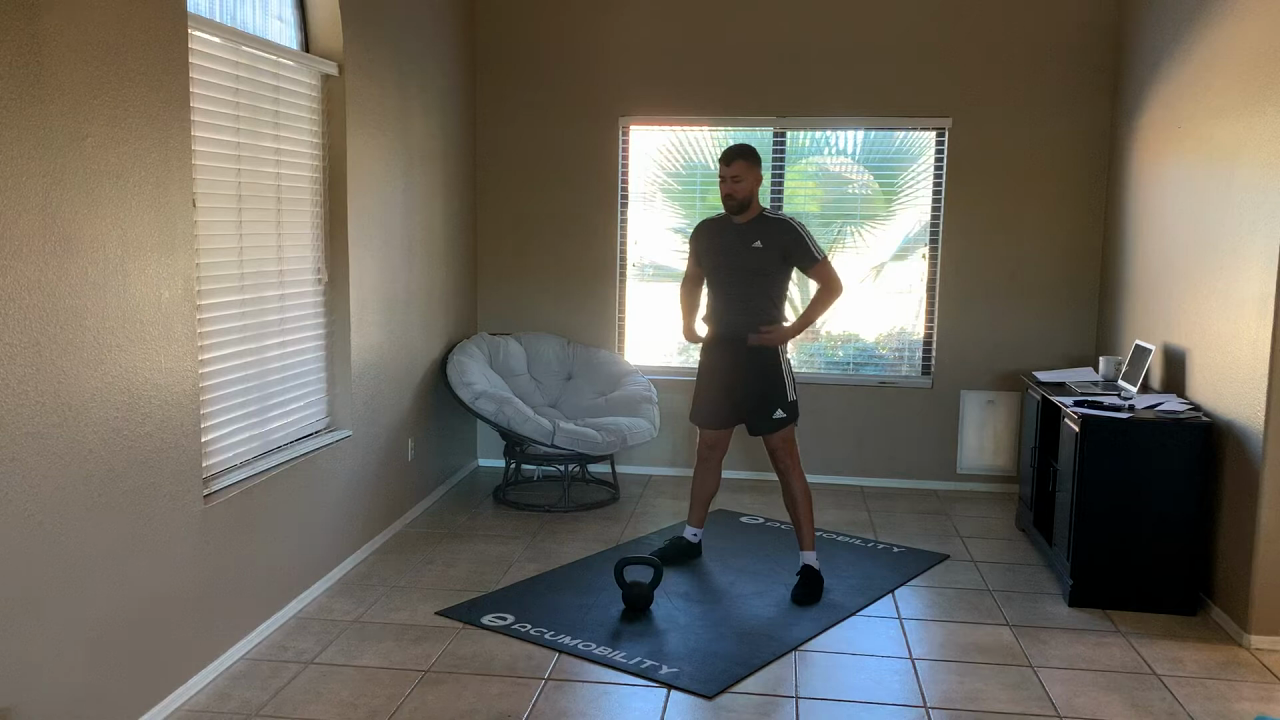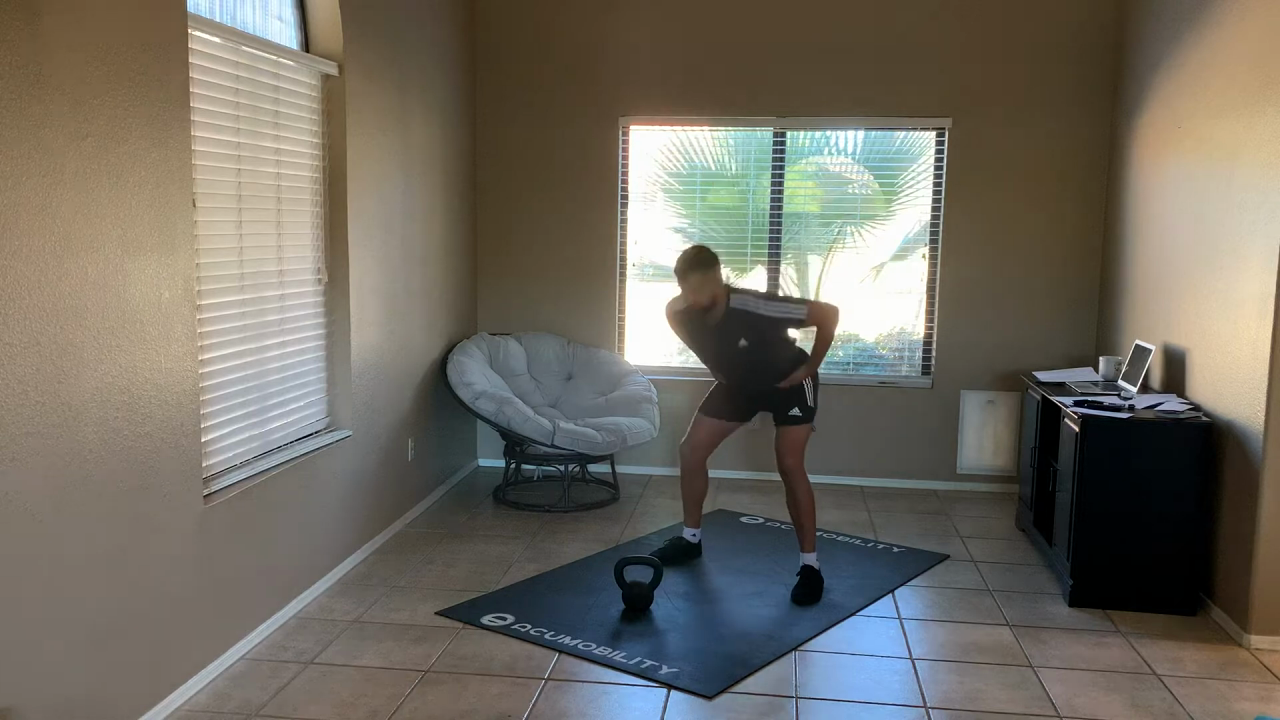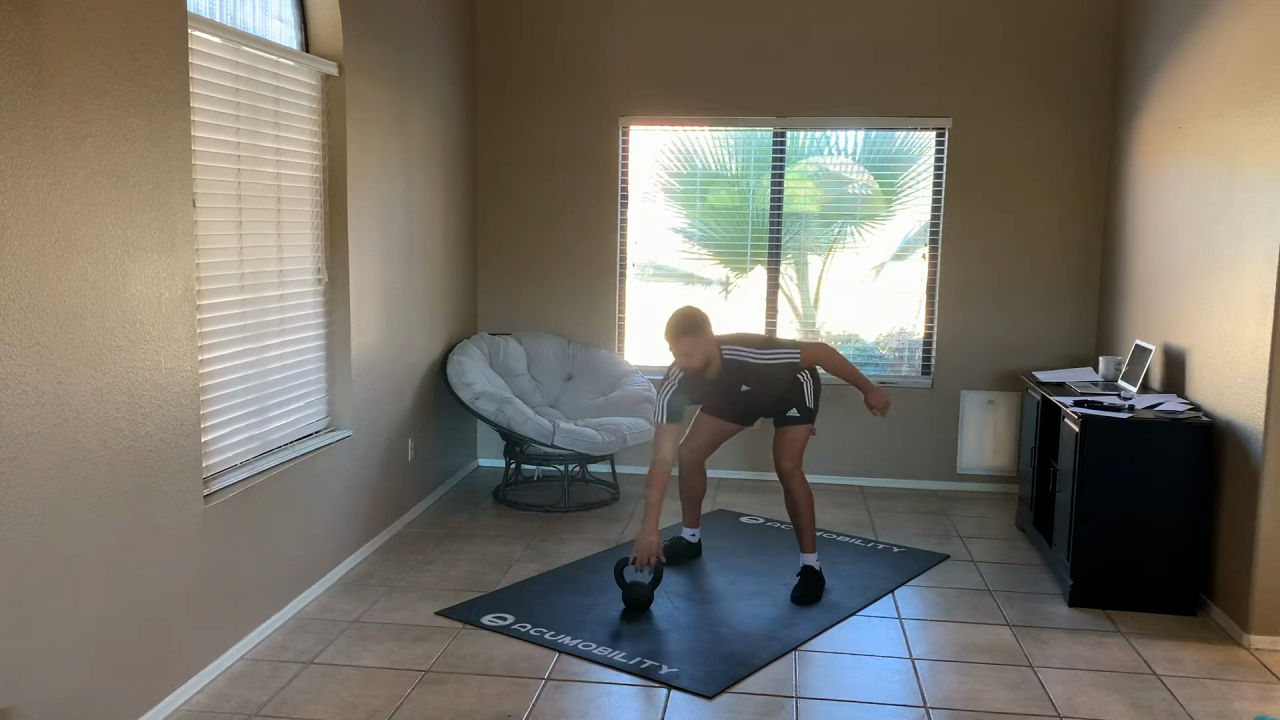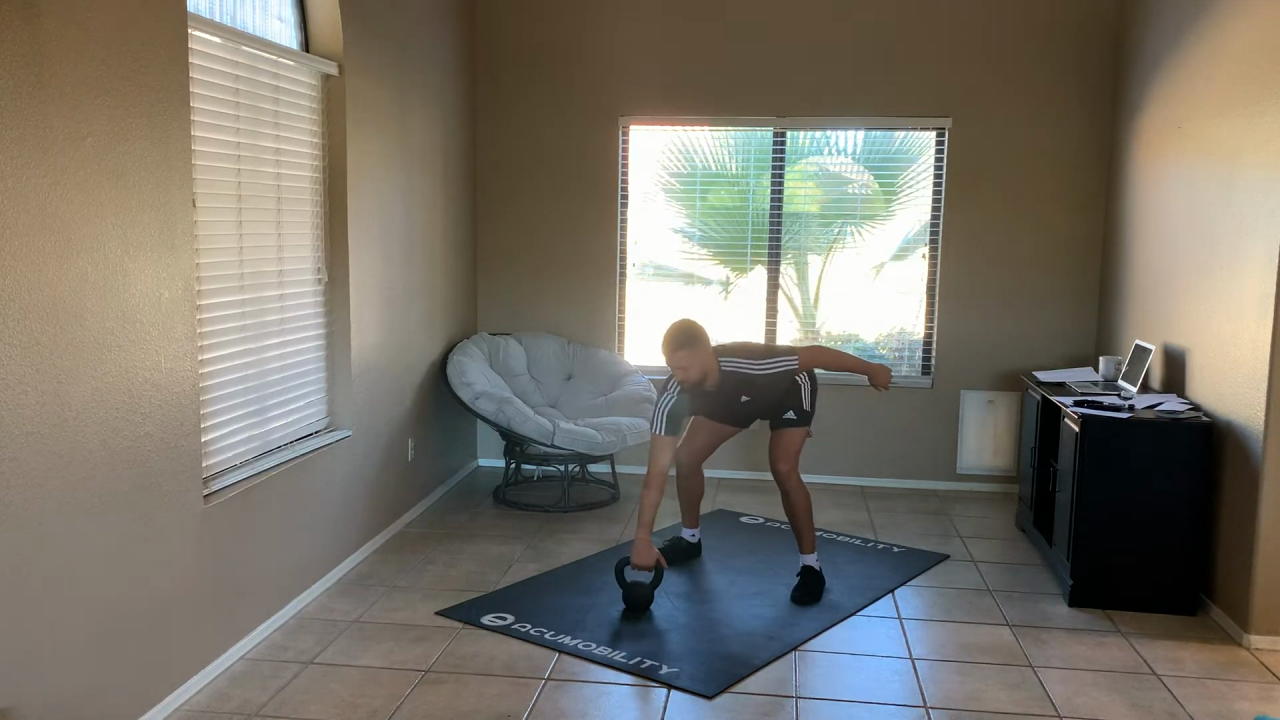
dt=0.7s
person 1, frame 1
left shoulder: (784, 230)
right shoulder: (706, 231)
left elbow: (831, 284)
right elbow: (692, 280)
left wrist: (792, 329)
right wrist: (688, 322)
left hip: (764, 356)
right hip: (717, 353)
left knee: (784, 458)
right knee: (708, 450)
left ankle: (810, 563)
right ankle: (692, 536)
person 1, frame 2
left shoulder: (758, 308)
right shoulder: (682, 310)
left elbow: (829, 314)
left wrist: (810, 367)
left hip: (788, 382)
right hip: (736, 384)
left knee: (789, 464)
right knee: (691, 450)
left ankle: (810, 566)
right ankle: (690, 539)
person 1, frame 3
left shoulder: (752, 355)
right shoulder: (676, 384)
left elbow: (821, 352)
right elbow: (663, 456)
left wrist: (868, 389)
right wrist: (648, 531)
left hip: (791, 387)
right hip: (736, 396)
left knee: (787, 466)
right knee: (690, 453)
left ankle: (811, 566)
right ankle: (690, 538)
person 1, frame 4
left shoulder: (750, 364)
right shoulder: (673, 396)
left elbow: (814, 354)
right elbow: (657, 469)
left wrist: (871, 370)
right wrist: (642, 539)
left hip: (789, 390)
left knee: (783, 468)
right knee: (685, 457)
left ankle: (810, 566)
right ankle: (689, 539)
